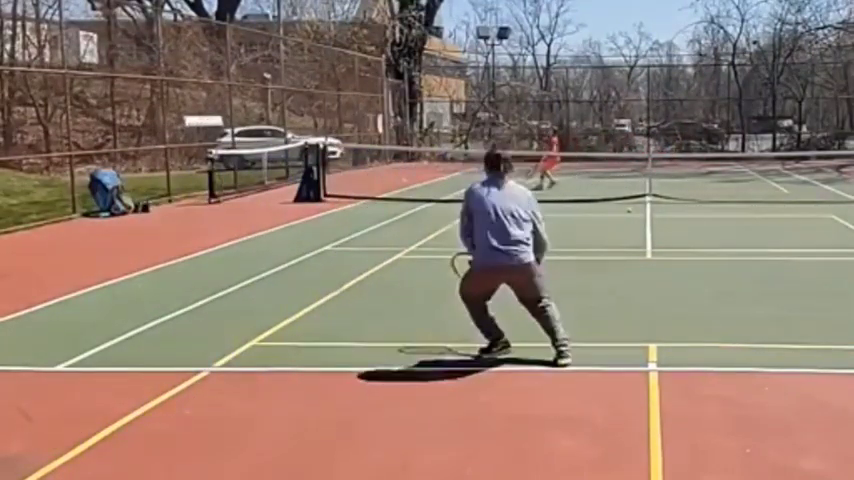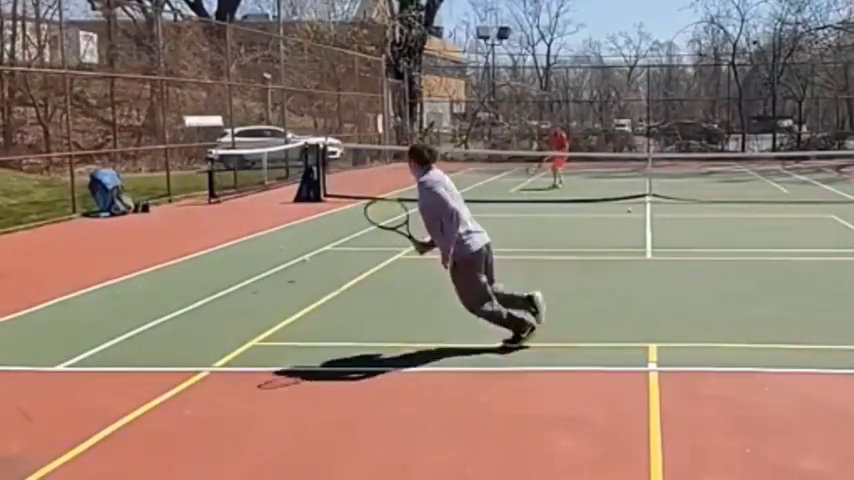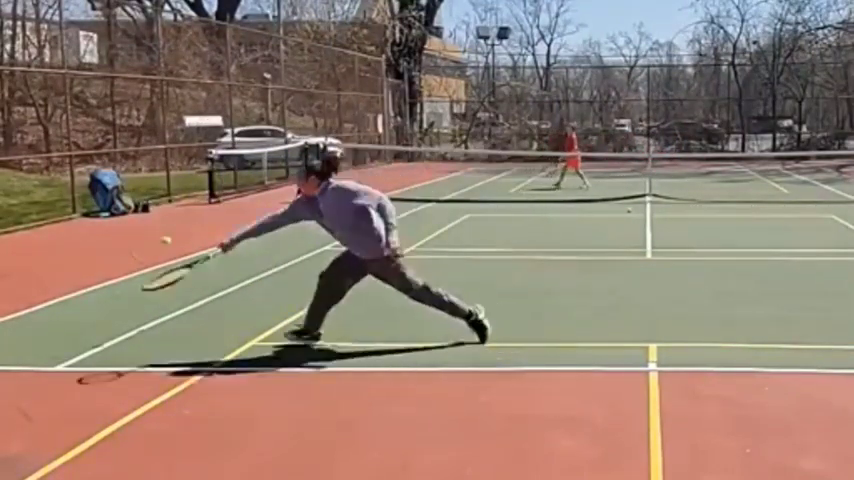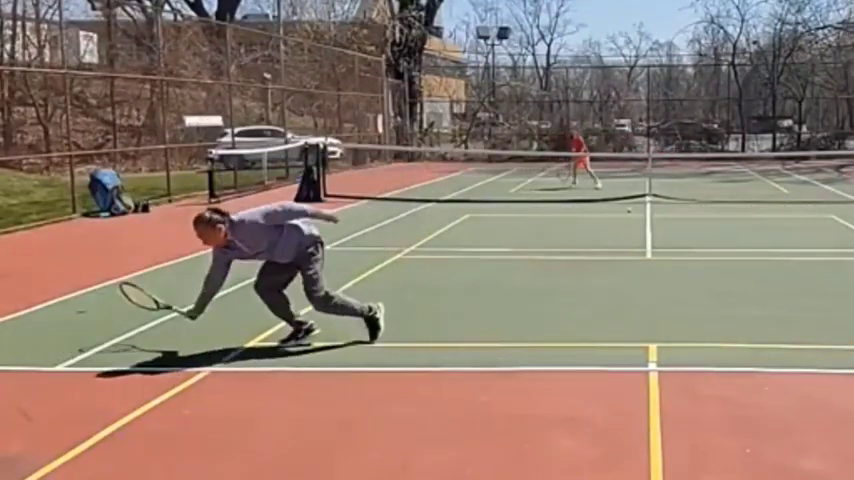
dt=0.3s
person 1, frame 1
left shoulder: (474, 192)
right shoulder: (525, 194)
left elbow: (465, 232)
right elbow: (541, 239)
right wrist: (533, 265)
left hip: (487, 264)
right hip: (523, 262)
left knee: (470, 295)
right knee: (541, 304)
left ankle: (497, 341)
right ankle: (563, 348)
person 1, frame 2
left shoulder: (426, 183)
right shoulder: (435, 179)
left elbow: (452, 212)
left wrist: (448, 249)
right wrist: (430, 242)
left hip: (465, 250)
right hip: (477, 243)
left knee: (478, 303)
right knee: (482, 293)
left ankle: (524, 325)
right ankle: (529, 301)
person 1, frame 3
left shoulder: (339, 190)
right shoulder: (305, 204)
left elbow: (379, 200)
right elbow: (276, 220)
left wrist: (391, 234)
right wrist: (237, 238)
left hip: (382, 252)
right hip: (359, 253)
left knee: (418, 291)
right knee: (327, 281)
left ankle: (470, 315)
right ankle: (310, 329)
person 1, frame 4
left shoulder: (248, 221)
right shoulder: (223, 250)
left elbow: (284, 209)
right elbow: (214, 279)
left wrist: (319, 214)
right wrist: (198, 309)
left hip: (304, 242)
left knee: (321, 299)
right knee: (264, 286)
left ankle: (371, 313)
right ankle: (301, 327)
